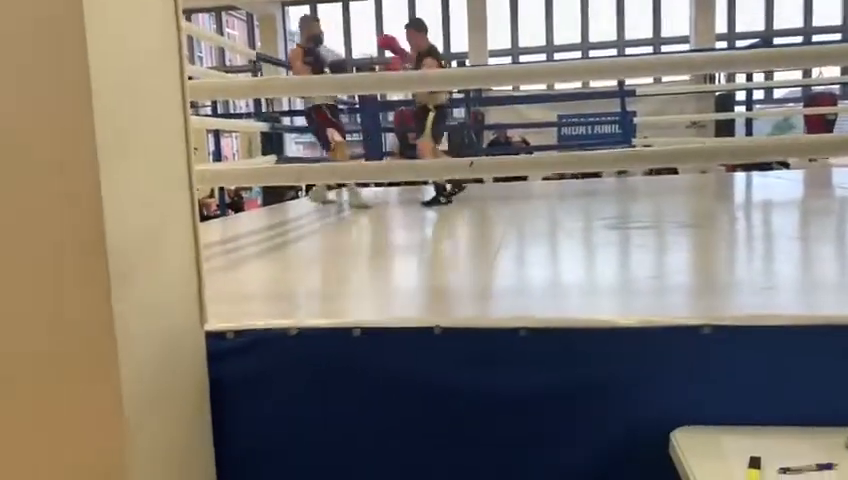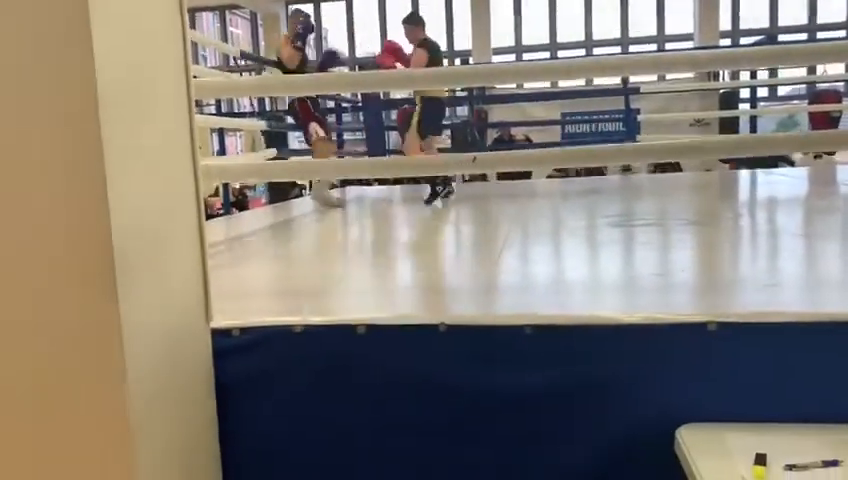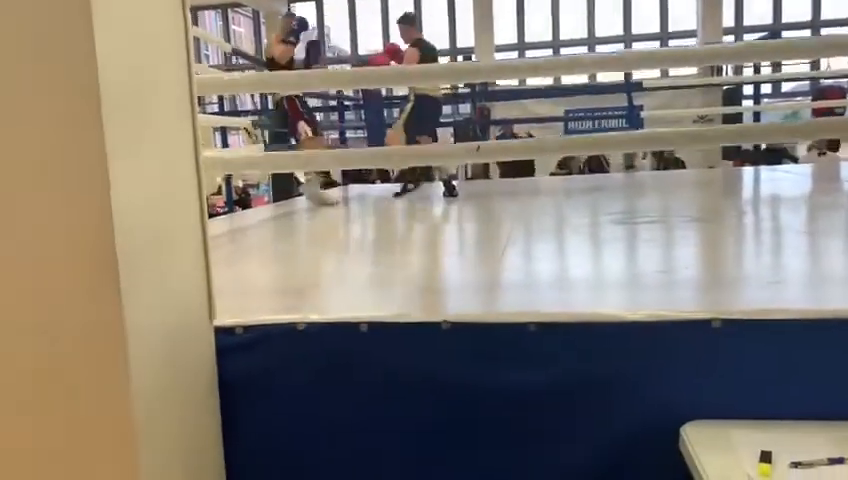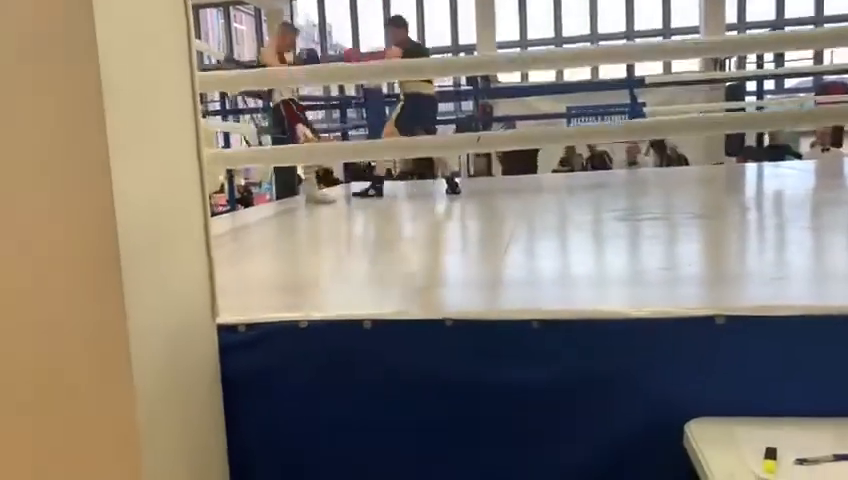
dt=0.1s
person 1, frame 1
left shoulder: (314, 51)
right shoulder: (296, 53)
right elbow: (304, 77)
right wrist: (309, 56)
left hip: (329, 105)
right hip: (317, 107)
left knee: (336, 152)
right knee: (340, 147)
left ankle: (319, 191)
right ankle: (353, 195)
person 1, frame 2
left shoulder: (299, 47)
right shoulder: (284, 43)
right elbow: (291, 64)
left wrist: (323, 66)
right wrist: (300, 41)
left hip: (307, 99)
right hip: (300, 100)
left knee: (327, 145)
right knee: (322, 142)
left ankle: (320, 187)
right ankle: (321, 189)
person 1, frame 3
left shoulder: (285, 45)
right shoulder: (275, 43)
right elbow: (283, 58)
right wrist: (293, 37)
left hip: (294, 97)
right hip: (288, 98)
left knee: (318, 142)
right knee: (310, 141)
right ankle: (312, 187)
person 1, frame 4
left shoulder: (281, 55)
right shoulder: (269, 51)
left hip: (287, 102)
right hip: (283, 101)
right knee: (311, 142)
right ankle: (310, 187)
person 2, frame 1
left shoulder: (430, 59)
right shoulder: (420, 53)
left elbow: (422, 90)
right elbow: (410, 59)
left hip: (433, 108)
right hip: (426, 107)
left knee: (424, 150)
right knee: (431, 149)
left ankle: (441, 193)
right ankle: (456, 182)
person 2, frame 2
left shoulder: (422, 49)
right shoulder: (432, 46)
left wrist: (392, 67)
right wrist: (404, 60)
left hip: (426, 101)
right hip: (436, 100)
left knee: (410, 147)
right knee: (428, 146)
left ankle: (438, 183)
right ankle: (443, 183)
person 2, frame 3
left shoulder: (413, 49)
right shoulder: (429, 48)
right wrist: (400, 59)
left hip: (421, 99)
right hip: (434, 99)
left knee: (392, 139)
right knee: (427, 144)
left ankle: (411, 178)
right ankle: (448, 185)
person 2, frame 4
left shoulder: (398, 49)
right shoulder: (422, 49)
left hip: (413, 98)
right hip: (429, 98)
left knee: (386, 139)
left ankle: (376, 186)
right ankle: (451, 183)
